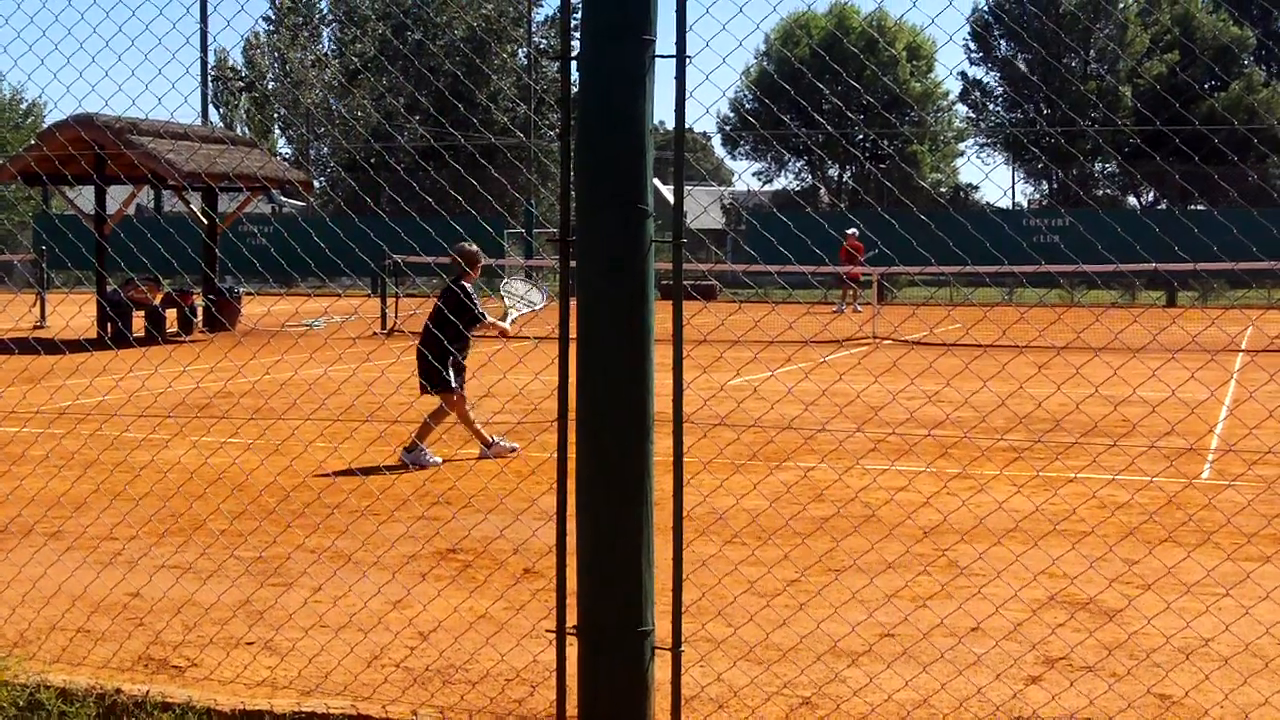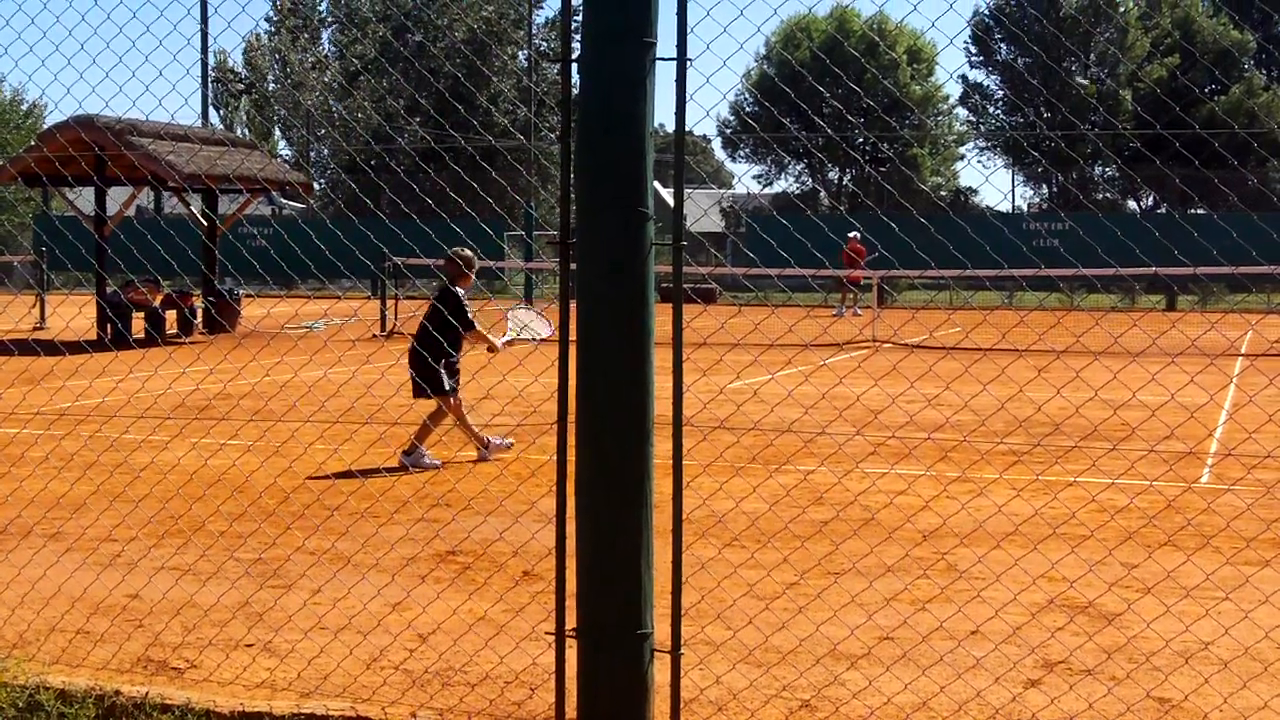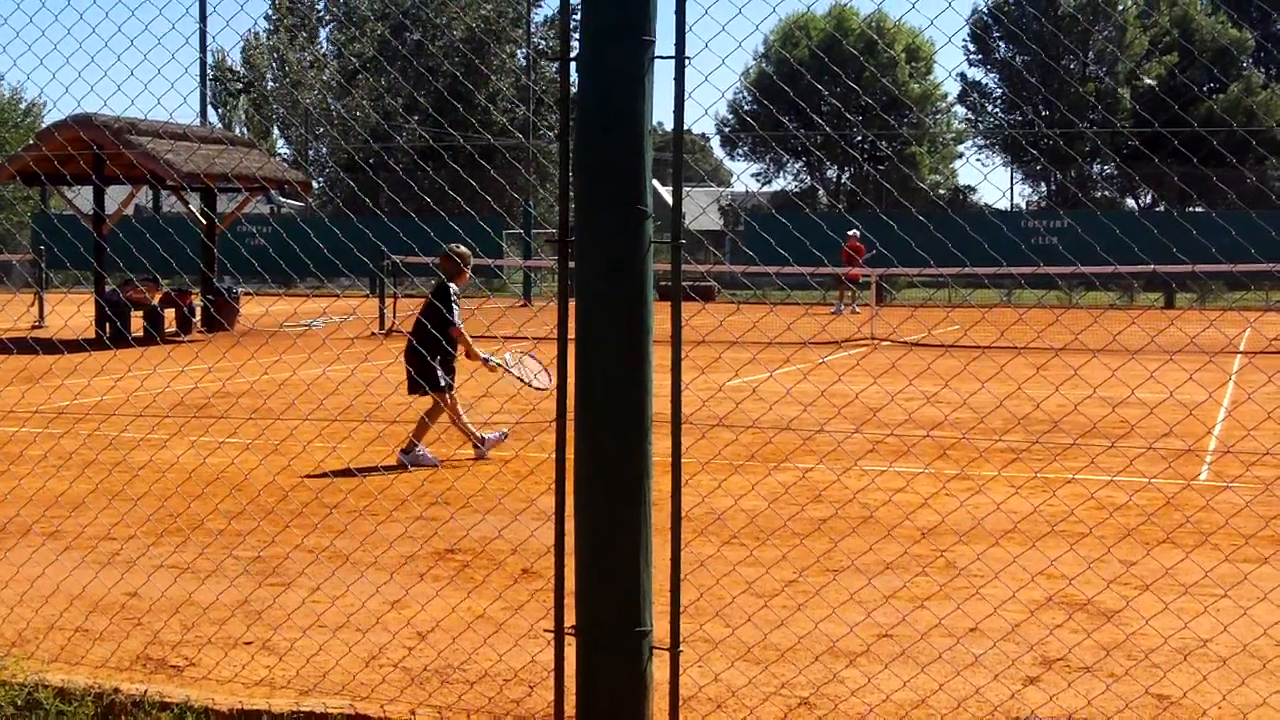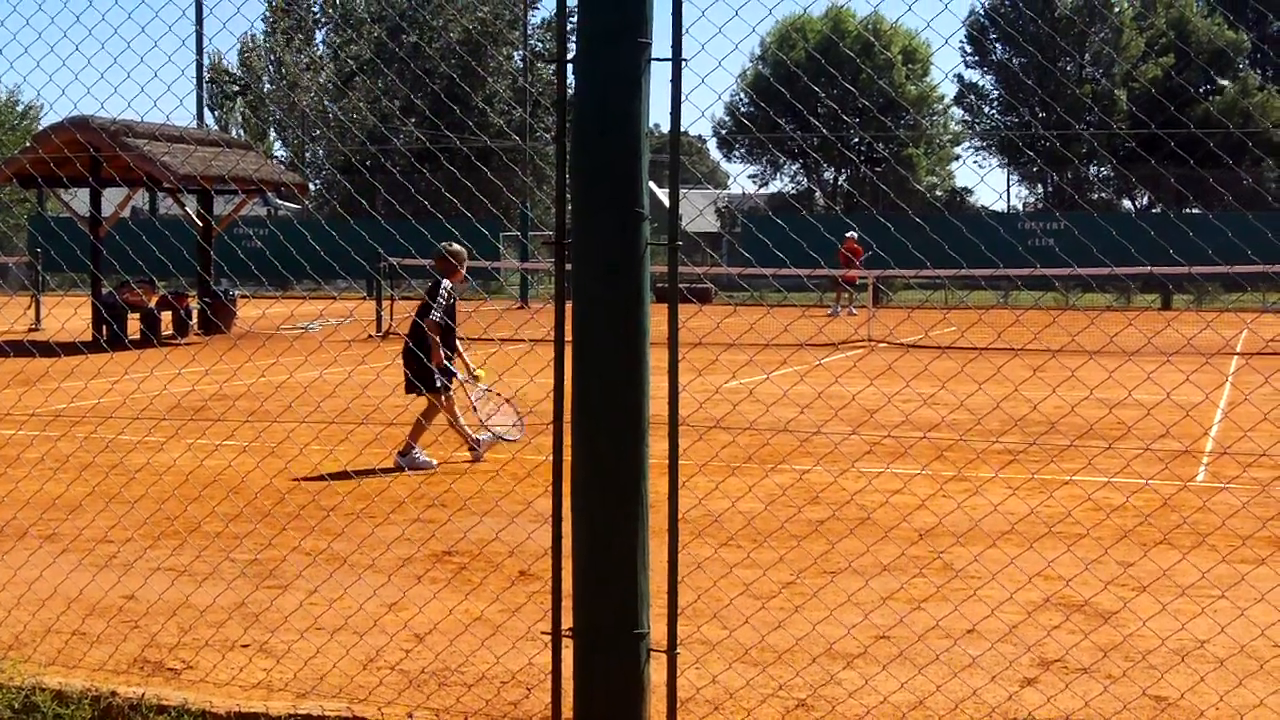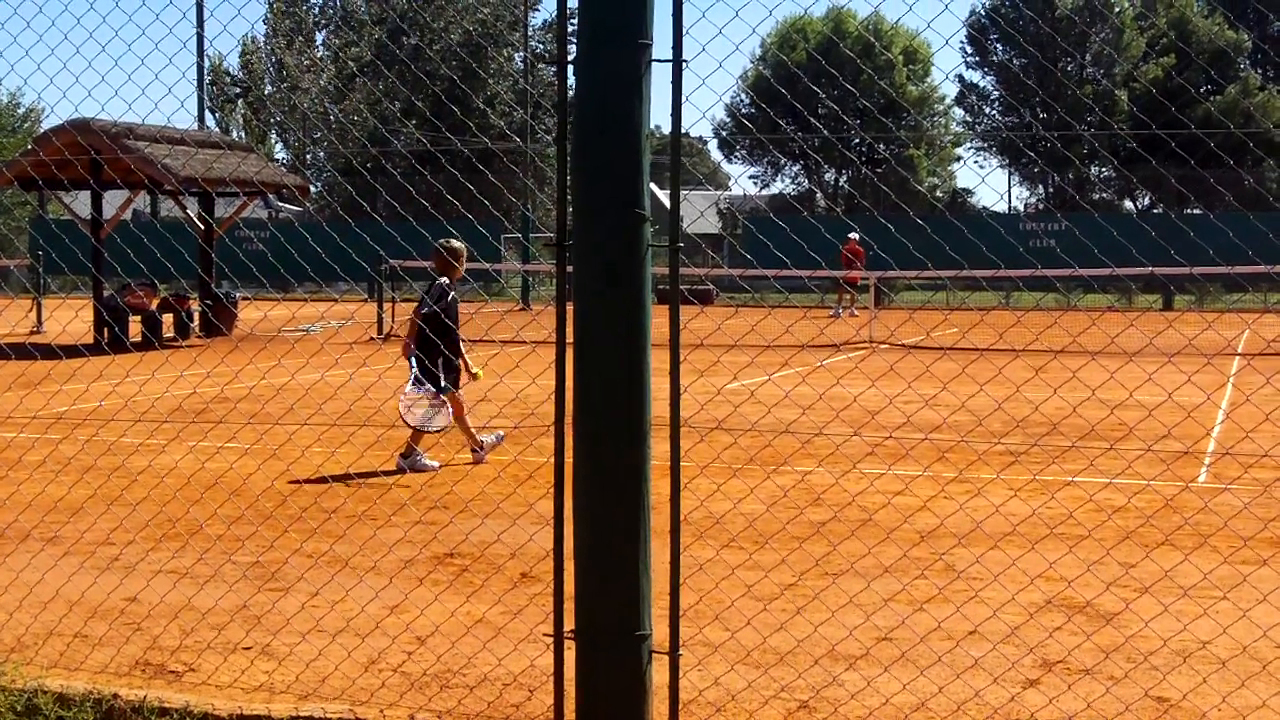
dt=0.1s
person 1, frame 1
left shoulder: (455, 288)
right shoulder: (463, 289)
right elbow: (481, 321)
left wrist: (494, 328)
right wrist: (505, 328)
left hip: (442, 354)
right hip: (440, 354)
left knee: (459, 401)
right knee: (449, 403)
left ankle: (489, 444)
right ankle: (413, 449)
person 1, frame 2
left shoulder: (448, 291)
right shoulder: (455, 293)
left elbow: (461, 330)
right elbow: (471, 329)
left wrist: (485, 340)
right wrist: (493, 342)
left hip: (439, 356)
right hip: (433, 357)
left knee: (455, 404)
right knee: (446, 405)
left ankle: (484, 444)
right ankle: (412, 452)
person 1, frame 3
left shoulder: (447, 289)
right shoulder: (449, 289)
left elbow: (455, 331)
right elbow: (454, 329)
left wrist: (474, 354)
right wrist: (475, 353)
left hip: (434, 355)
right hip: (428, 354)
left knee: (451, 402)
right knee: (441, 403)
left ankle: (480, 441)
right ankle: (410, 451)
person 1, frame 4
left shoulder: (446, 289)
right shoulder: (443, 287)
left elbow: (451, 334)
right elbow: (430, 320)
left wrist: (466, 361)
right wrist: (436, 349)
left hip: (432, 355)
right hip: (425, 355)
left knee: (448, 402)
right knee: (437, 404)
left ankle: (475, 443)
right ankle: (407, 453)
person 1, frame 5
left shoulder: (448, 288)
right shoulder: (441, 285)
left elbow: (453, 331)
right elbow: (421, 313)
left wrist: (466, 363)
right wrist: (409, 342)
left hip: (446, 355)
right hip: (433, 355)
left knee: (457, 402)
left ankle: (478, 446)
right ankle: (408, 455)
